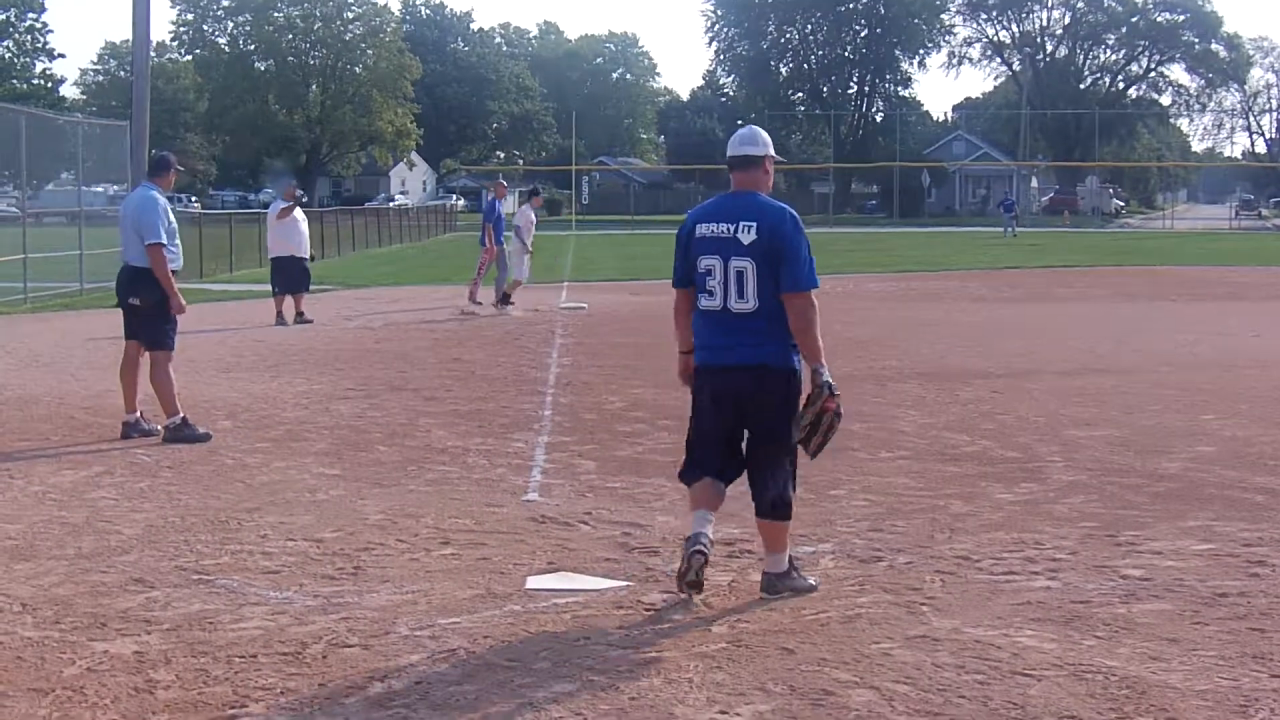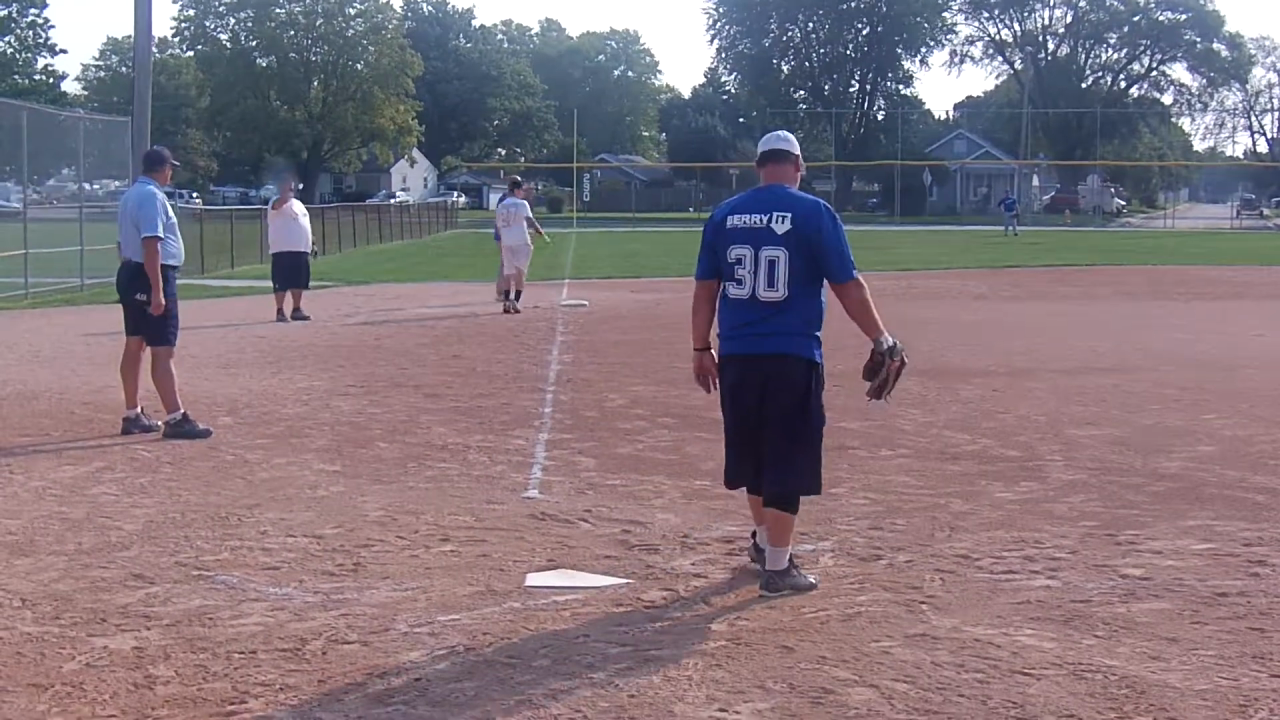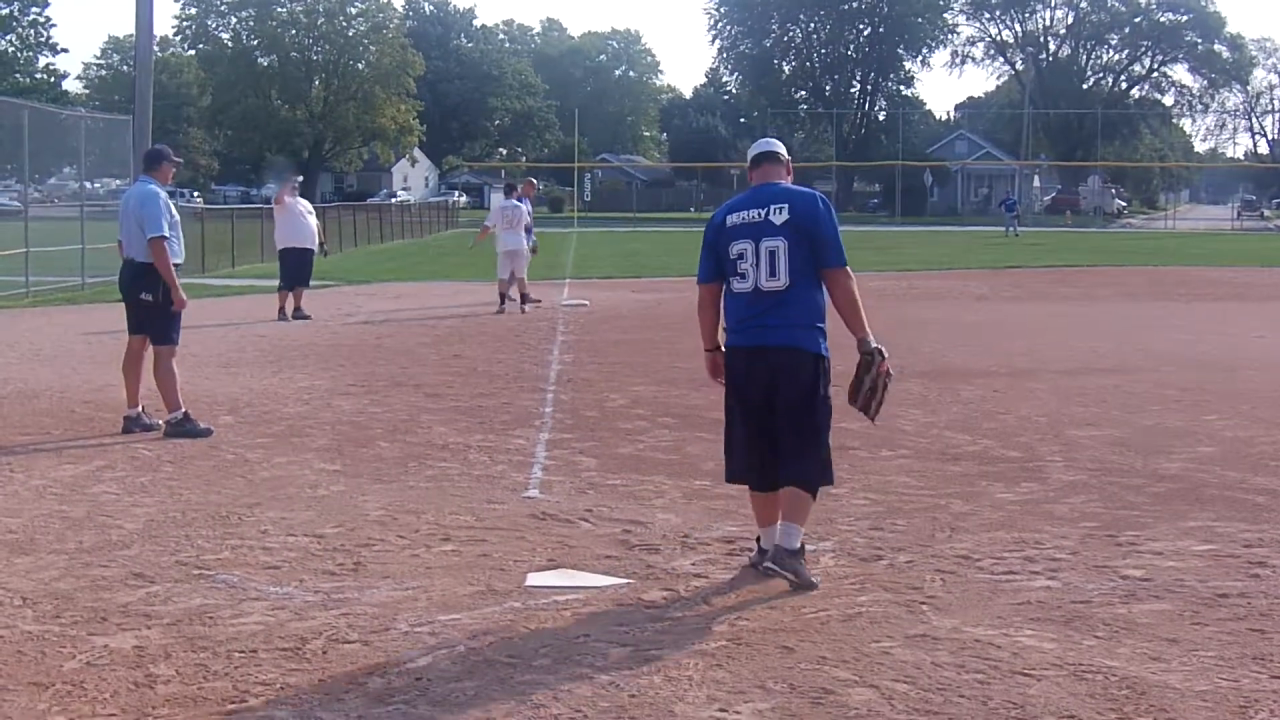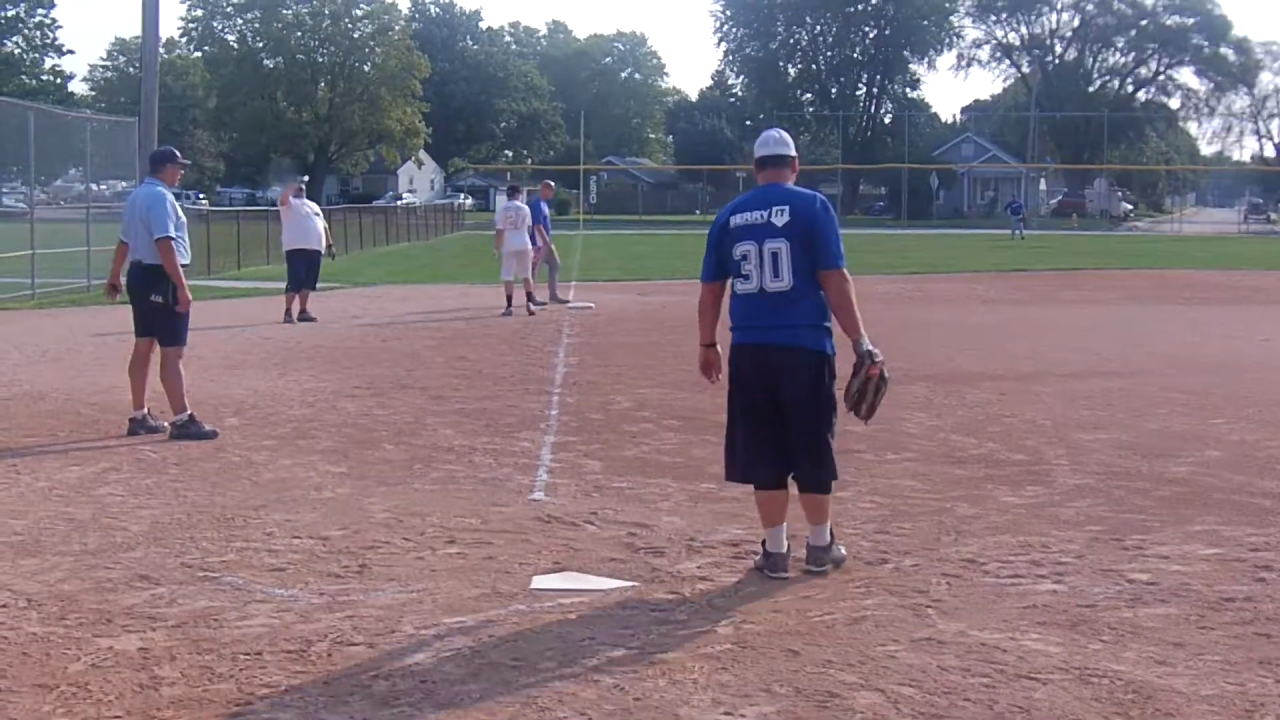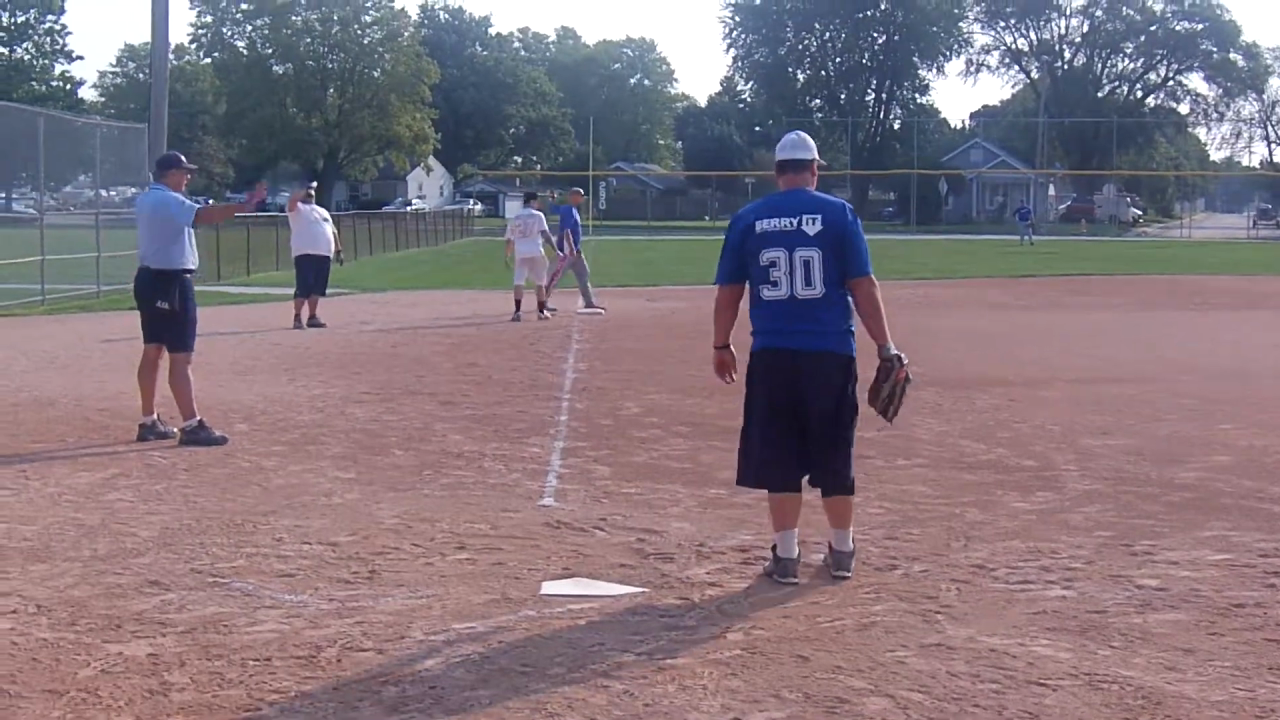
dt=0.4s
person 1, frame 1
left shoulder: (696, 221)
right shoulder: (781, 219)
left elbow: (684, 298)
right elbow: (798, 303)
left wrist: (688, 353)
right wrist: (820, 369)
left hip: (711, 365)
right hip: (770, 366)
left knee: (708, 462)
right knee: (772, 468)
left ankle: (697, 537)
right ankle: (778, 571)
person 1, frame 2
left shoulder: (724, 215)
right shoulder: (814, 212)
left elbow: (705, 290)
right elbow: (848, 286)
left wrist: (701, 349)
right wrist: (881, 338)
left hip: (737, 356)
right hip: (793, 356)
left knee: (752, 454)
right knee: (788, 460)
left ankle: (764, 544)
right ankle: (777, 567)
person 1, frame 3
left shoulder: (724, 216)
right shoulder: (811, 204)
left elbow: (708, 292)
right elbow: (838, 278)
left wrist: (711, 347)
right wrist: (865, 339)
left hip: (744, 350)
right hip: (799, 348)
left knee: (759, 452)
right knee: (806, 451)
left ankle: (769, 545)
right ankle: (786, 546)
person 1, frame 4
left shoulder: (729, 216)
right shoulder: (812, 205)
left elbow: (710, 290)
right elbow: (835, 280)
left wrist: (707, 345)
right wrist: (859, 341)
left hip: (750, 350)
right hip: (805, 347)
left knee: (764, 455)
right knee: (814, 451)
left ankle: (776, 551)
right ankle: (819, 545)
person 1, frame 5
left shoulder: (747, 219)
right shoulder: (839, 213)
left elbow: (728, 292)
right elbow: (862, 287)
left wrist: (721, 345)
right wrist: (886, 346)
left hip: (772, 356)
right hip: (829, 354)
left knee: (779, 461)
right knee: (834, 457)
left ankle: (786, 557)
right ankle: (842, 552)
person 2, frame 1
left shoulder: (133, 199)
right shoulder: (154, 202)
right elbow: (156, 253)
right wrist: (174, 294)
left hip: (130, 279)
right hip: (149, 284)
left knee: (133, 350)
right knee: (161, 355)
left ankle: (132, 419)
right ankle: (175, 423)
person 2, frame 2
left shoulder: (130, 195)
right shoulder: (152, 196)
right elbow: (151, 246)
right wrist: (157, 290)
left hip: (129, 275)
right hip: (151, 279)
left knee: (134, 346)
right knee: (163, 351)
left ankle: (133, 416)
right ankle: (176, 419)
person 2, frame 3
left shoulder: (130, 195)
right shoulder: (154, 195)
left elbow: (123, 242)
right elbow: (158, 246)
right wrist: (176, 287)
left hip: (131, 274)
right hip: (154, 277)
left knee: (136, 345)
right knee: (165, 350)
left ankle: (134, 414)
right ankle: (177, 418)
person 2, frame 4
left shoulder: (136, 197)
right shoulder: (161, 197)
left elbow: (124, 241)
right elbow: (165, 245)
left wrist: (115, 276)
right wrist: (181, 287)
left hip: (139, 275)
right hip: (161, 279)
left knee: (143, 347)
right knee: (172, 352)
left ankle: (139, 416)
right ankle: (182, 420)
person 2, frame 5
left shoulder: (146, 199)
right shoulder: (168, 201)
right elbow: (204, 215)
right wrist: (245, 205)
left hip: (147, 279)
right hip: (171, 283)
left knee: (152, 352)
right knee: (180, 357)
left ankle: (149, 422)
right ankle: (193, 426)
